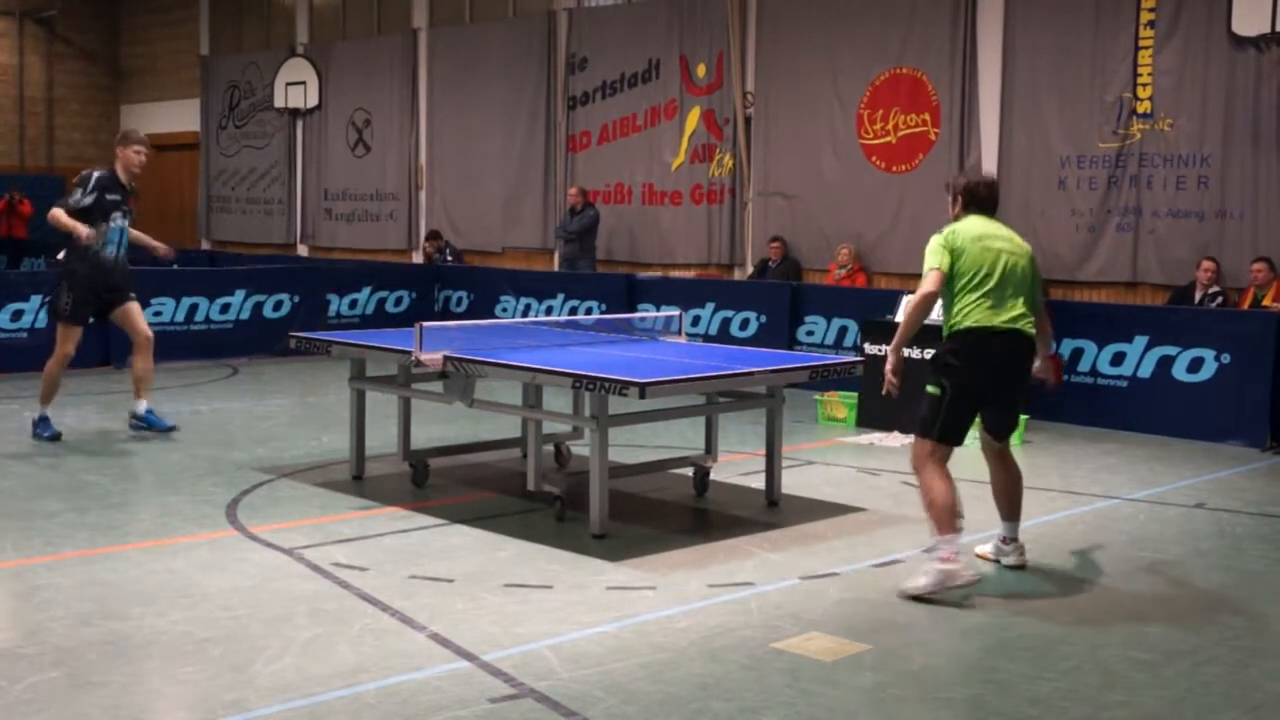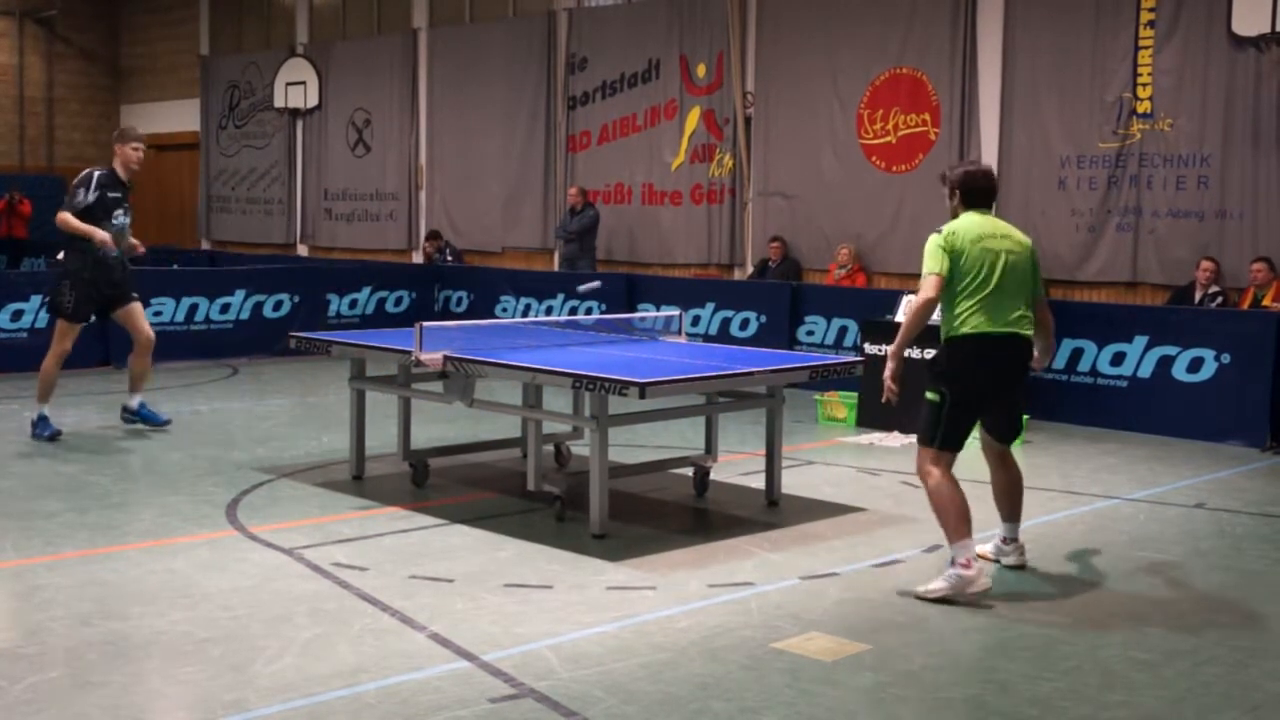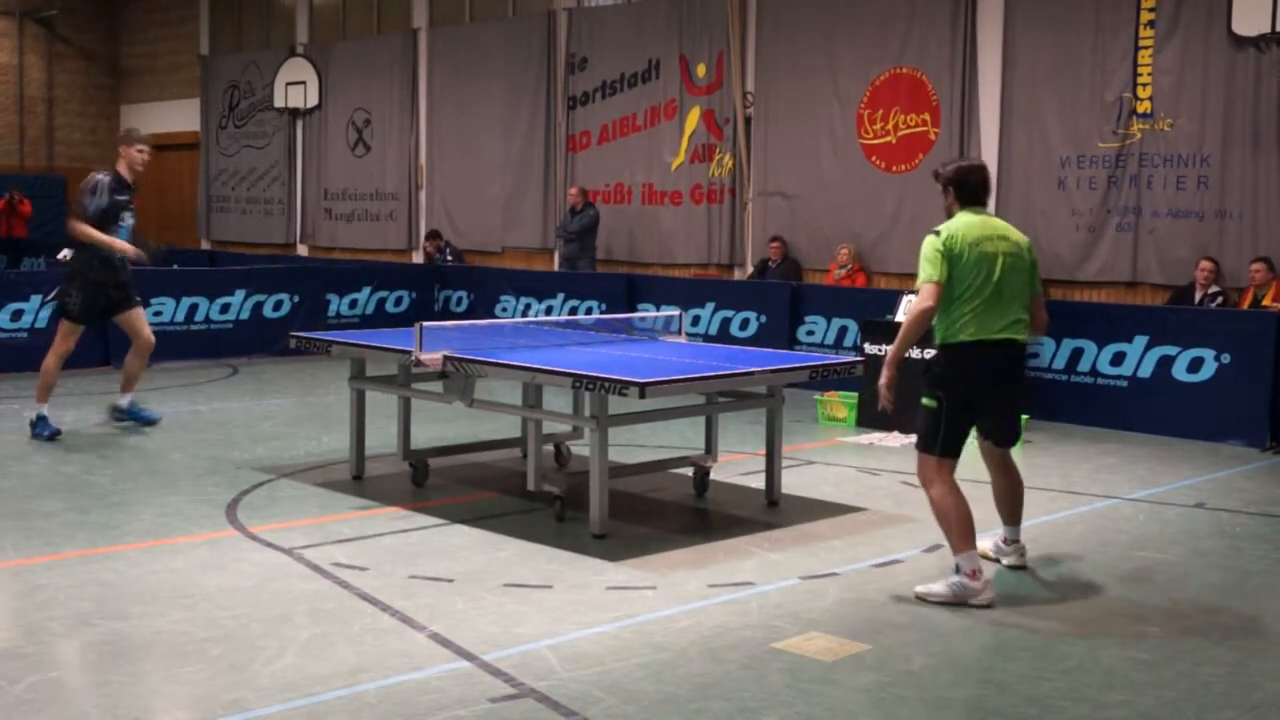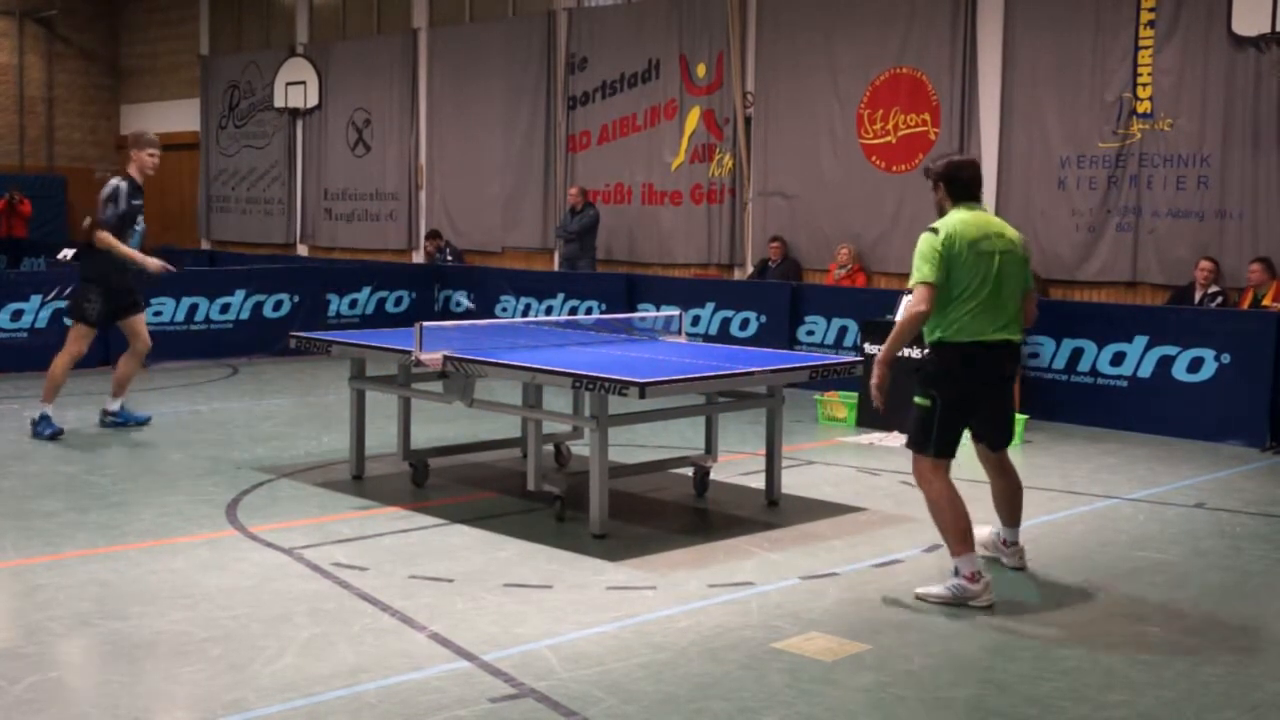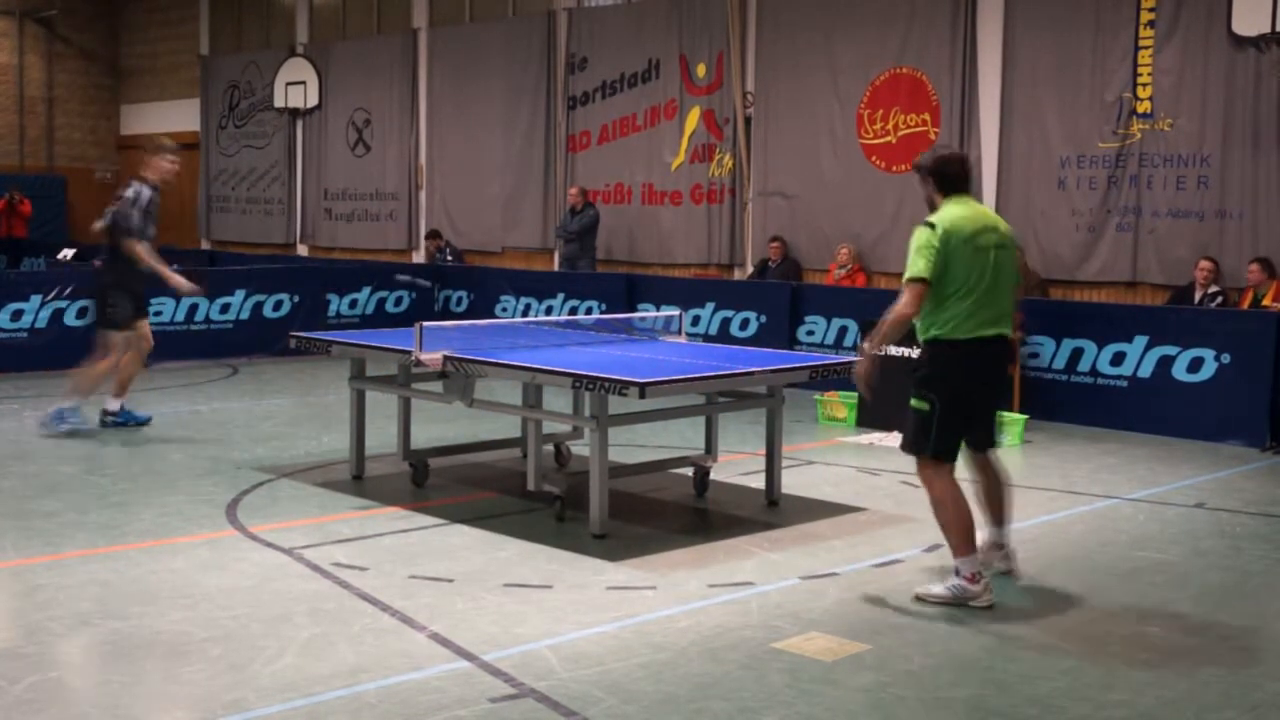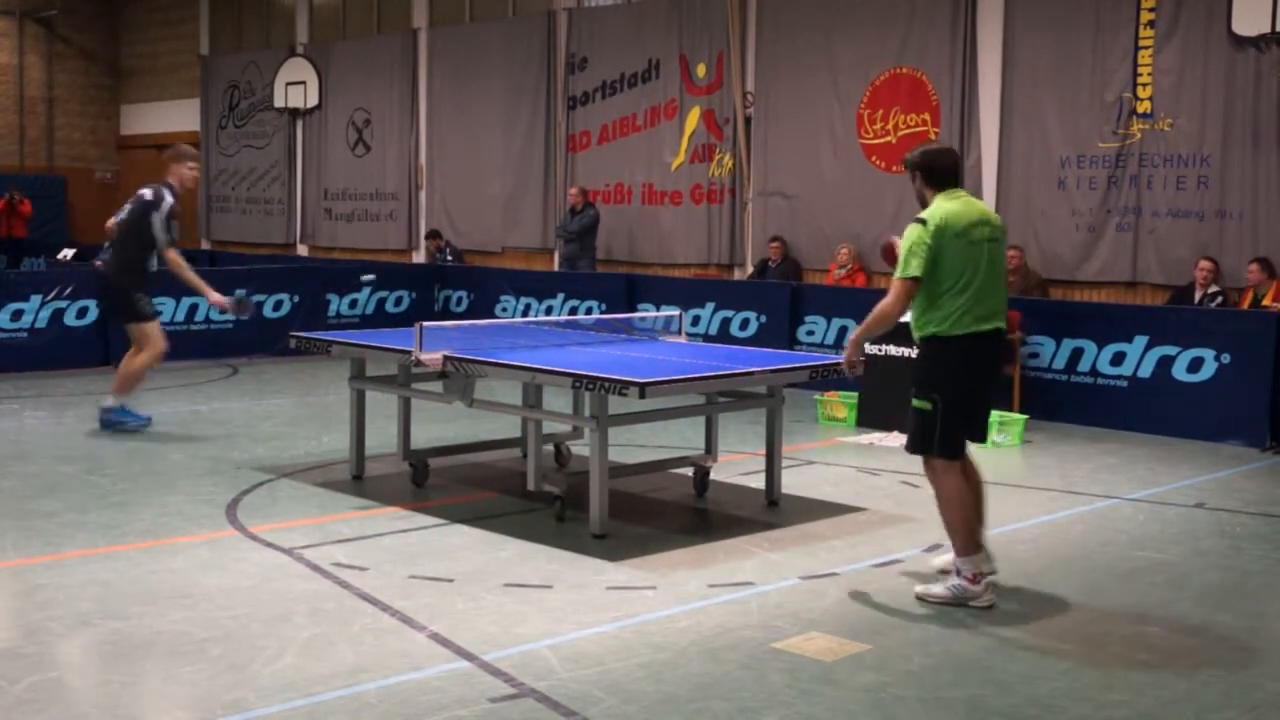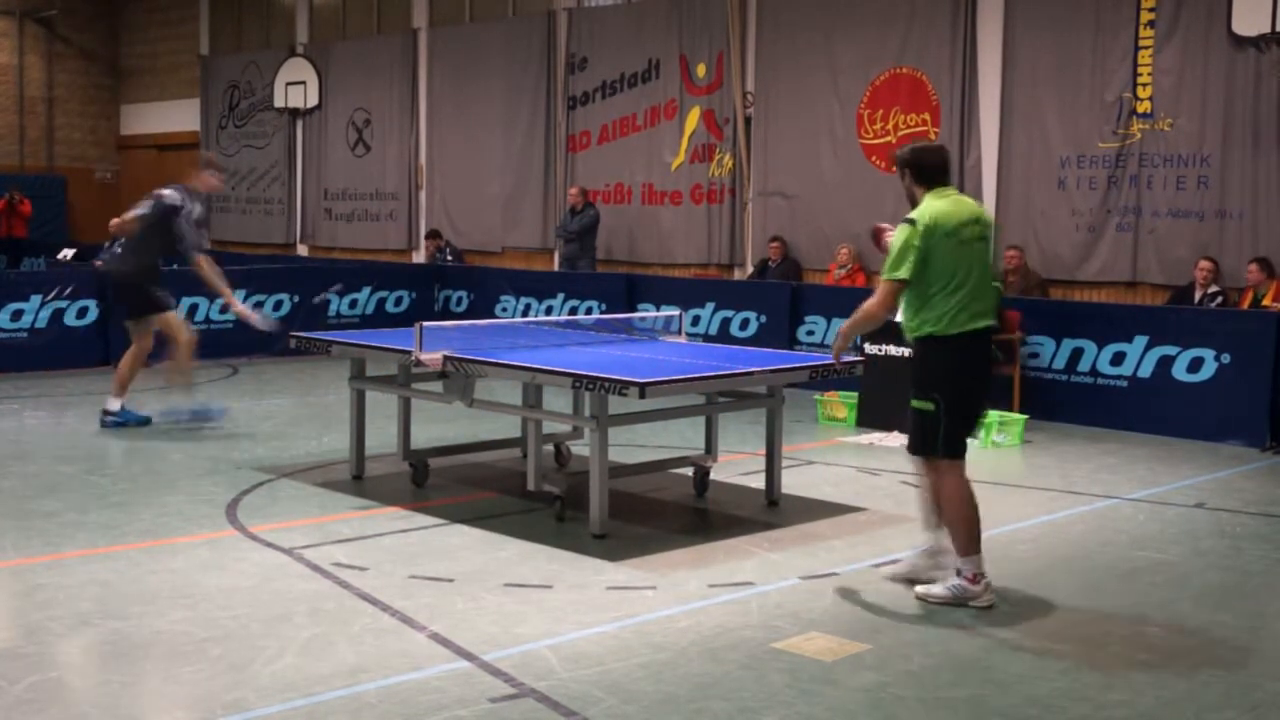
dt=0.1s
person 1, frame 1
left shoulder: (949, 236)
right shoulder: (1020, 245)
left elbow: (929, 291)
right elbow: (1040, 316)
left wrist: (895, 350)
right wrist: (1044, 357)
left hip: (969, 347)
right hip: (1017, 348)
left knee: (928, 455)
right knee: (996, 446)
left ankle: (948, 560)
right ankle: (1009, 543)
person 1, frame 2
left shoulder: (947, 235)
right shoulder: (1022, 241)
left elbow: (928, 297)
right elbow: (1044, 319)
left wrist: (894, 353)
right wrist: (1043, 350)
left hip: (967, 351)
right hip: (1014, 353)
left knee: (932, 463)
right knee: (997, 449)
left ankle: (966, 566)
right ankle: (1009, 544)
person 1, frame 3
left shoulder: (943, 236)
right shoulder: (1018, 240)
left elbow: (926, 306)
right elbow: (1039, 318)
left wrist: (890, 362)
left hip: (962, 357)
right hip: (1010, 357)
left knee: (934, 470)
right knee: (997, 452)
left ankle: (970, 575)
right ankle: (1011, 543)
person 1, frame 4
left shoulder: (940, 234)
right shoulder: (1010, 236)
left elbow: (920, 309)
right elbow: (1028, 313)
left wrist: (883, 361)
left hip: (954, 358)
right hip: (1002, 357)
left knee: (929, 468)
right knee: (995, 455)
left ankle: (971, 577)
right ankle: (1009, 544)
person 1, frame 5
left shoulder: (935, 228)
right shoulder: (1000, 228)
left elbow: (910, 306)
left wrist: (868, 350)
left hip: (949, 356)
right hip: (994, 354)
left knee: (934, 469)
right knee: (979, 453)
left ankle: (971, 578)
right ankle: (997, 548)
person 1, frame 6
left shoulder: (928, 224)
right shoulder: (989, 218)
left elbow: (897, 303)
left wrist: (857, 338)
left hip: (948, 350)
right hip: (987, 345)
left knee: (942, 465)
right knee: (954, 455)
left ankle: (973, 578)
right ankle: (973, 553)
person 1, frame 7
left shoulder: (917, 223)
right shoulder: (978, 214)
left elbow: (883, 305)
left wrist: (844, 333)
left hip: (942, 350)
right hip: (977, 344)
left knee: (944, 466)
right knee: (942, 457)
left ankle: (972, 578)
right ankle: (934, 555)
person 2, frame 1
left shoulder: (129, 191)
right shoulder: (95, 179)
right elbow: (56, 213)
left wrist: (152, 244)
right wrist: (78, 227)
left hip: (114, 280)
right hip: (80, 278)
left knee: (144, 337)
right knee: (65, 352)
left ankle: (140, 412)
right ankle: (42, 417)
person 2, frame 2
left shoulder: (124, 186)
right shoulder: (95, 178)
right elbow: (62, 217)
left wrist: (130, 241)
right wrist: (93, 233)
left hip: (114, 277)
right hip: (82, 275)
left knee: (146, 338)
right knee: (61, 347)
left ankle: (134, 405)
right ankle: (41, 417)
person 2, frame 3
left shoulder: (127, 189)
right shoulder: (102, 183)
right elbow: (79, 227)
right wrist: (115, 244)
left hip: (117, 279)
right hip: (87, 277)
left knee: (145, 341)
right knee: (63, 348)
left ankle: (123, 404)
right ankle: (40, 416)
person 2, frame 4
left shoulder: (134, 191)
right shoulder: (118, 188)
left elbow: (89, 223)
right elbow: (99, 234)
right wrist: (141, 259)
left hip: (120, 281)
right hip: (99, 280)
left knee: (141, 345)
right knee: (75, 350)
left ankle: (113, 409)
right ankle: (42, 416)
person 2, frame 5
left shoulder: (142, 193)
right shoulder: (142, 193)
left elbow: (100, 227)
right elbow: (132, 244)
right wrist: (170, 277)
left hip: (128, 282)
right hip: (116, 282)
left knee: (143, 344)
right knee: (113, 353)
left ankle: (113, 410)
right ankle: (66, 409)
person 2, frame 6
left shoulder: (147, 193)
right shoulder: (164, 200)
left elbow: (112, 225)
right elbow: (169, 254)
right wrist: (206, 292)
left hip: (117, 279)
right hip: (122, 280)
left knee: (141, 346)
right knee: (157, 347)
left ankle: (114, 407)
right ankle: (114, 407)
person 2, frame 7
left shoulder: (165, 194)
right shoulder: (191, 208)
left elbow: (125, 221)
right elbow: (200, 261)
right wrist: (232, 302)
left hip: (121, 274)
right hip: (137, 278)
left knee: (143, 345)
right knee: (185, 338)
left ankle: (113, 410)
right ankle: (185, 406)
